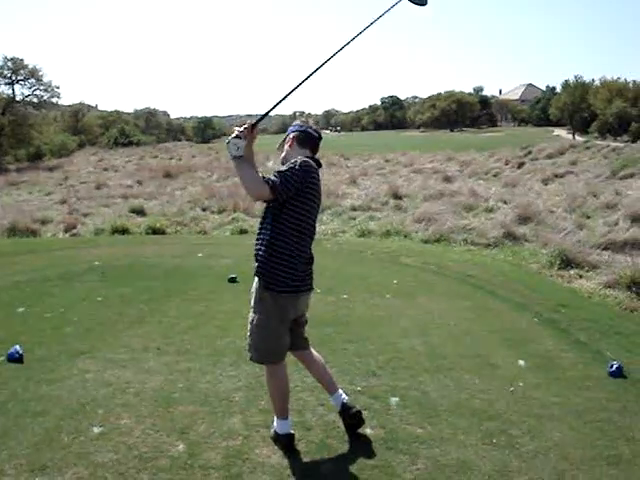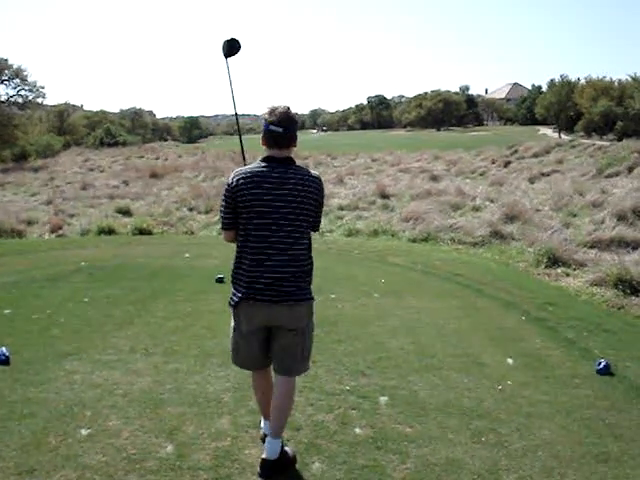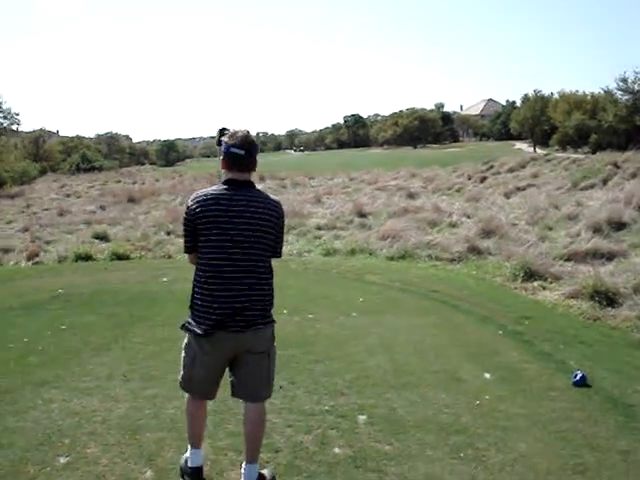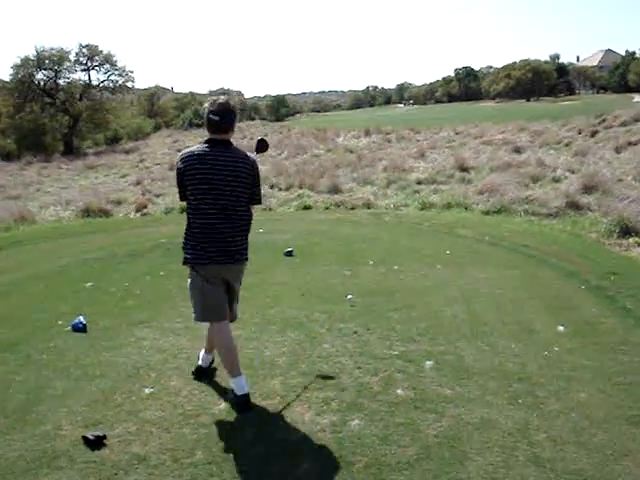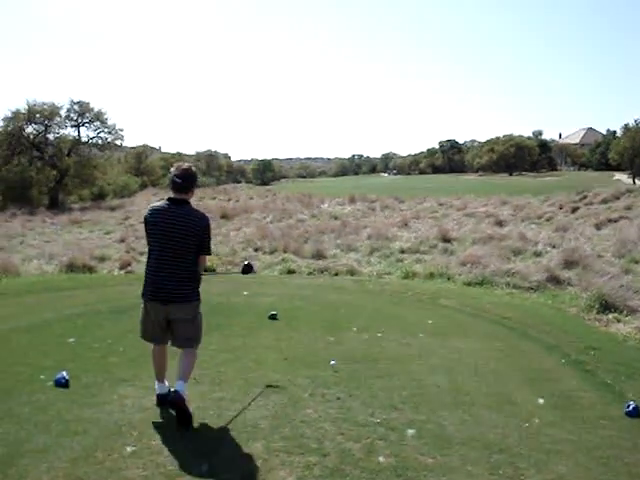
dt=1s
person 1, frame 1
left shoulder: (300, 168)
right shoulder: (308, 173)
left elbow: (259, 191)
right elbow: (265, 188)
left wrist: (241, 155)
right wrist: (248, 152)
left hip: (276, 281)
right hip: (298, 282)
left knee: (274, 360)
right knee: (300, 347)
left ankle: (283, 431)
right ankle: (345, 405)
person 1, frame 2
left shoulder: (239, 179)
right shoulder: (313, 183)
left elbow: (228, 235)
left hip: (250, 292)
right hip: (294, 294)
left knee: (258, 365)
right knee: (286, 374)
left ankle: (268, 427)
person 1, frame 3
left shoulder: (199, 202)
right shoulder: (272, 207)
left elbow: (193, 257)
right elbow: (270, 256)
left hip: (209, 317)
right hip: (255, 320)
left knee: (196, 394)
right knee: (255, 399)
person 1, frame 4
left shoulder: (187, 159)
right shoulder: (247, 162)
left elbow: (186, 201)
right elbow: (251, 208)
left hip: (202, 253)
right hip: (235, 252)
left knee: (217, 320)
right knee: (221, 315)
left ankle: (240, 388)
right ankle: (205, 361)
person 1, frame 5
left shoulder: (152, 213)
right shoulder: (200, 219)
left elbow: (154, 246)
right elbow: (202, 260)
left hip: (155, 290)
right hip: (185, 293)
left knee: (159, 344)
right knee: (189, 346)
left ankle: (161, 390)
right ankle: (177, 390)
